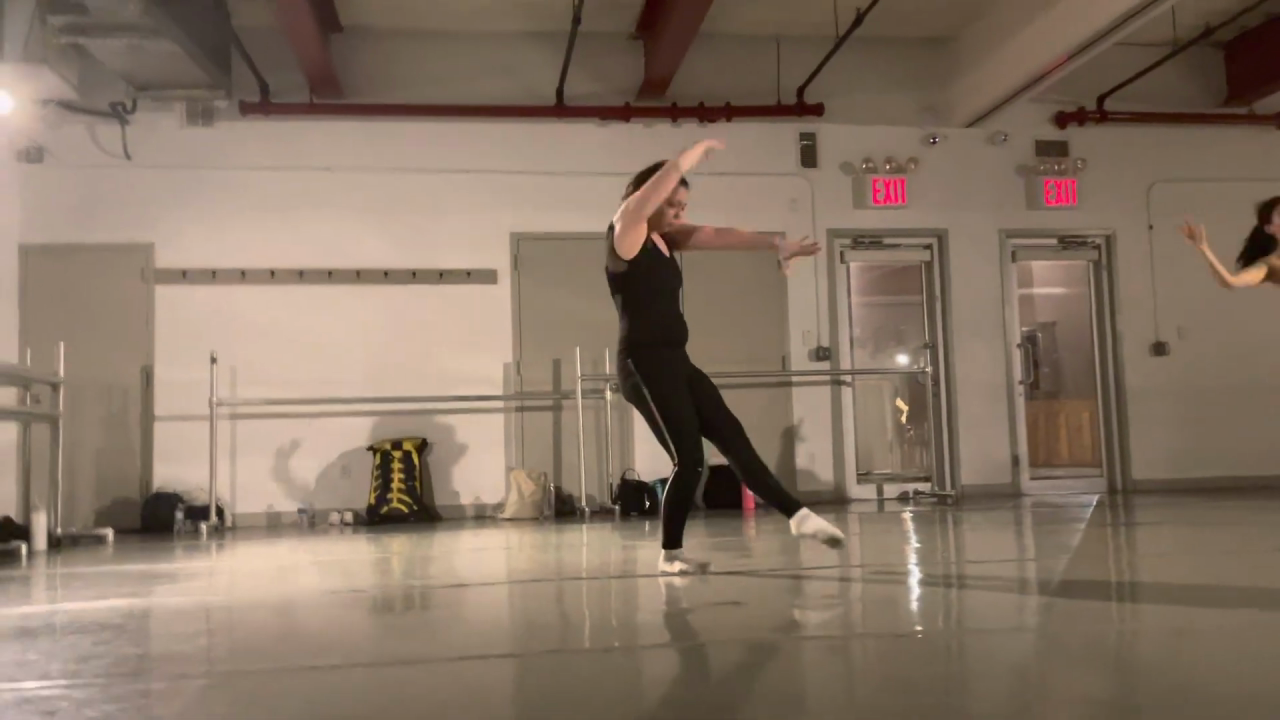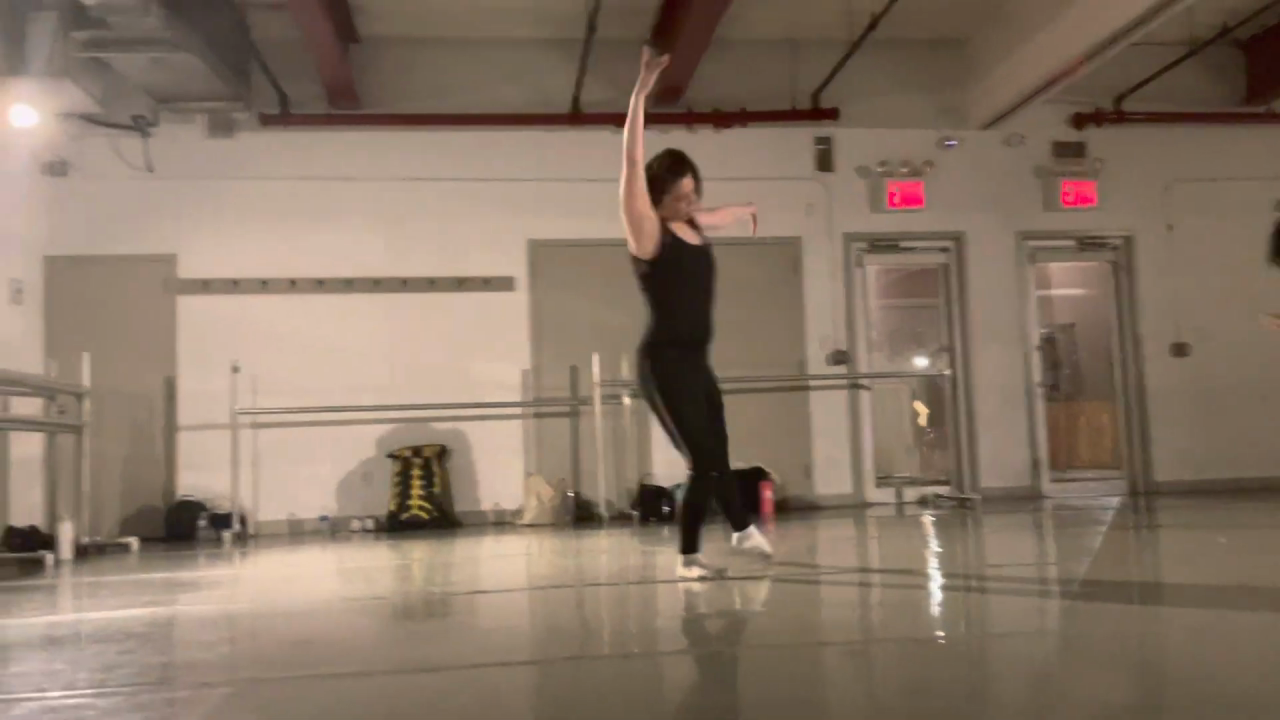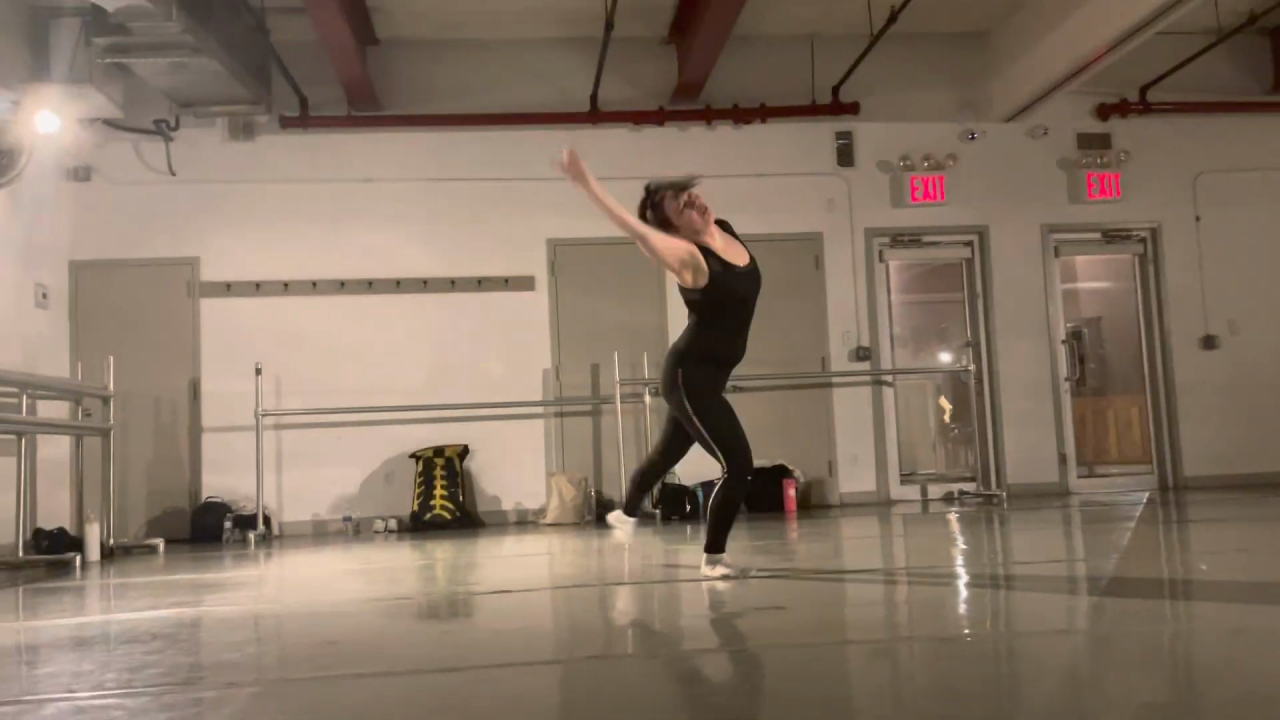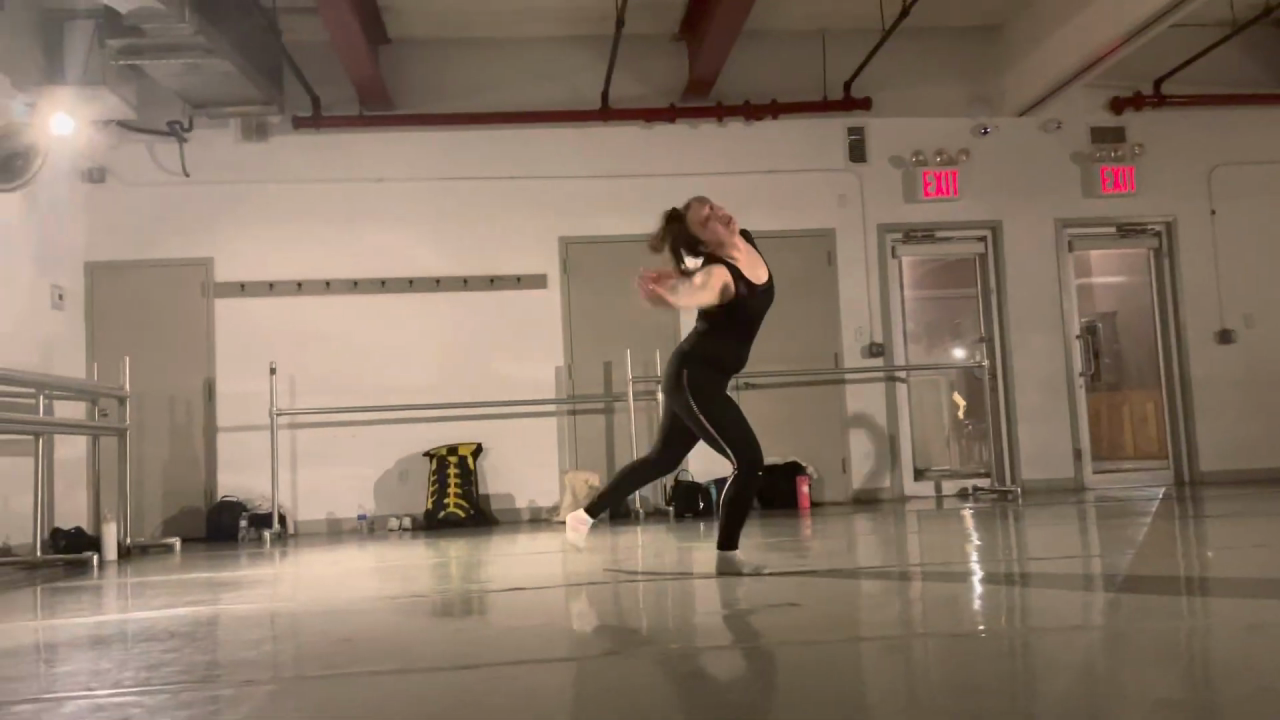
dt=0.2s
person 1, frame 1
left shoulder: (665, 237)
right shoulder: (627, 228)
left elbow: (721, 234)
right elbow: (668, 175)
left wrist: (778, 244)
right wrist: (704, 145)
left hip: (676, 363)
right hip: (644, 367)
left knee: (735, 439)
right knee: (689, 459)
left ankle: (798, 515)
right ankle: (671, 554)
person 1, frame 2
left shoulder: (694, 224)
right shoulder: (648, 231)
left elbow: (717, 217)
right elbow: (632, 166)
left wrist: (727, 217)
right wrist: (641, 92)
left hip: (692, 367)
right hip: (665, 370)
left knee: (715, 453)
right knee: (704, 463)
left ankle: (740, 528)
right ankle: (688, 560)
person 1, frame 3
left shoulder: (724, 231)
right shoulder: (691, 256)
right elbow: (638, 229)
right wrist: (589, 183)
left hip: (706, 373)
right hip: (691, 374)
left knee: (670, 452)
right knee: (738, 465)
left ankle: (626, 514)
right ankle: (714, 558)
person 1, frame 4
left shoulder: (745, 243)
right shoulder: (716, 271)
right elbow: (691, 296)
left wrist: (673, 277)
right wrist: (668, 293)
left hip: (698, 375)
right hip: (693, 377)
left knee: (661, 458)
right knee: (749, 462)
left ankle: (585, 514)
right ankle: (727, 555)
